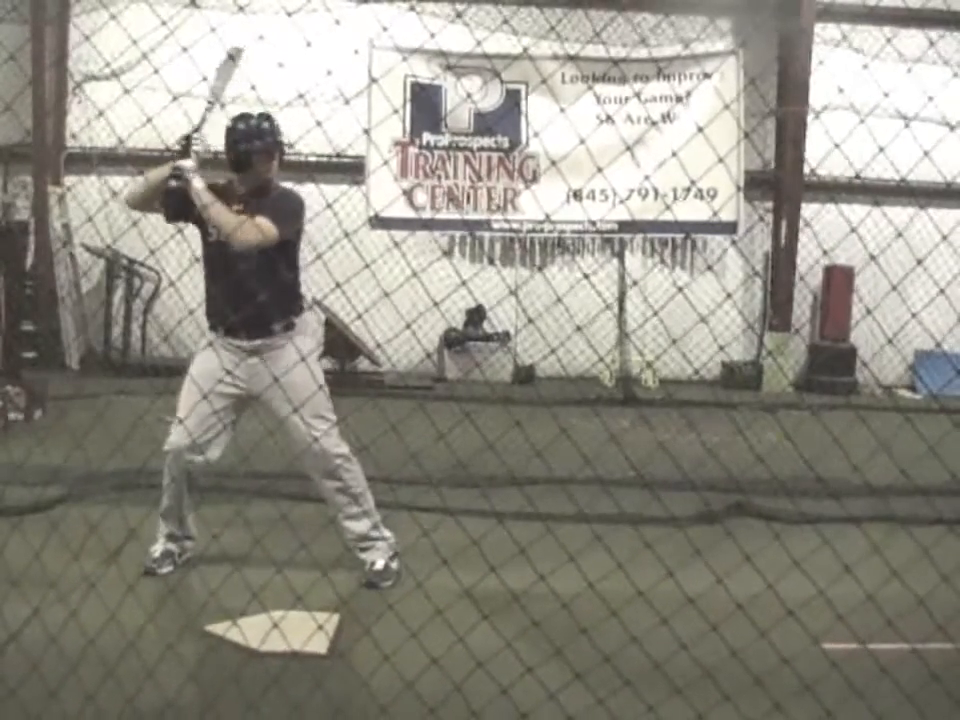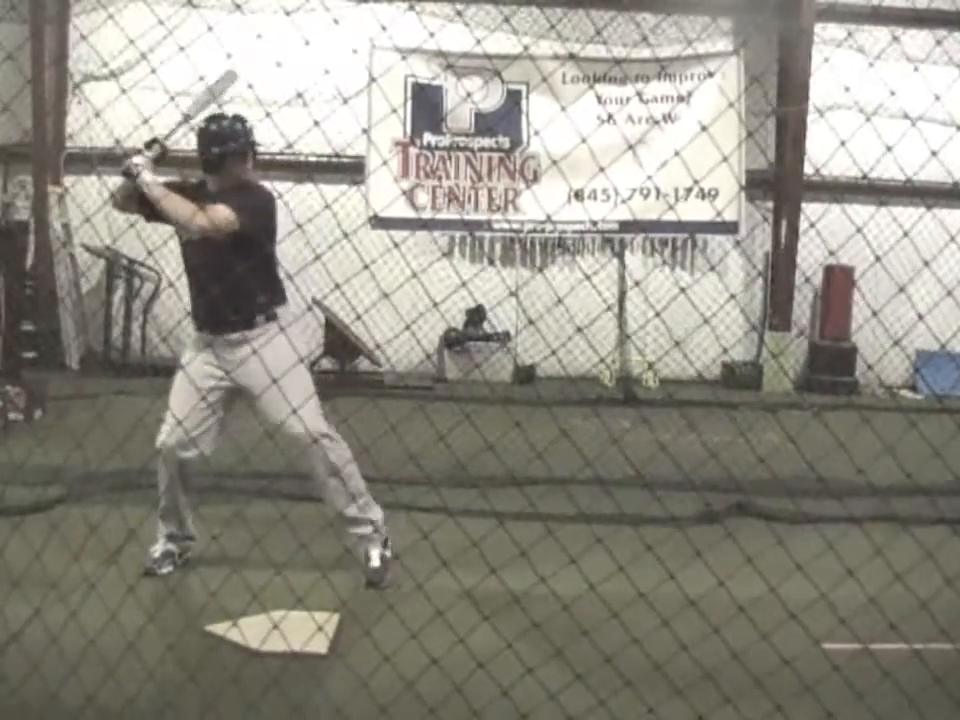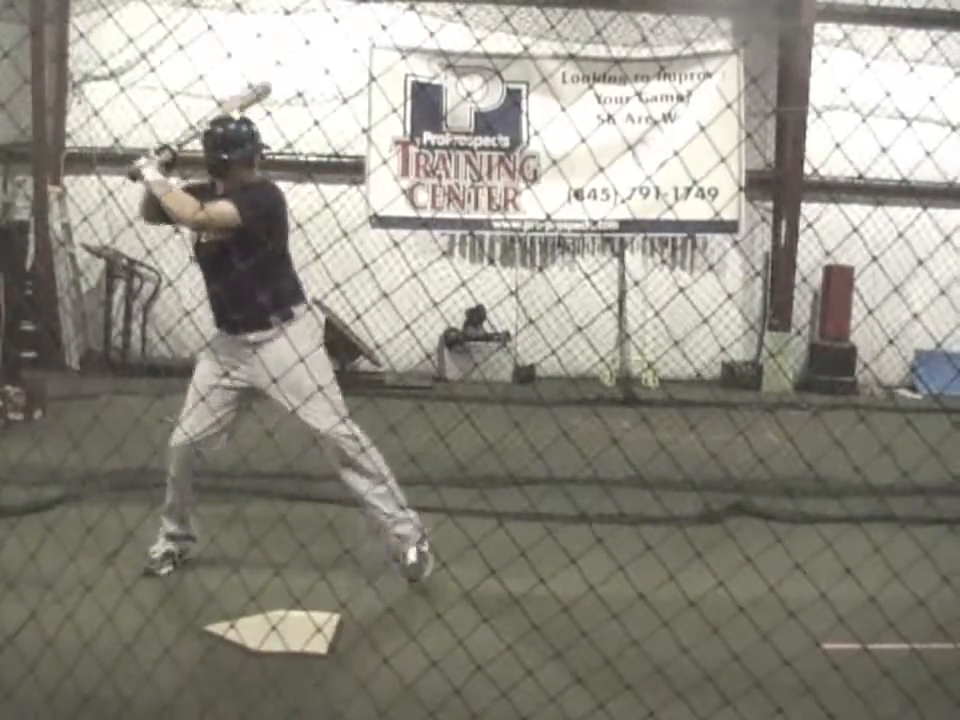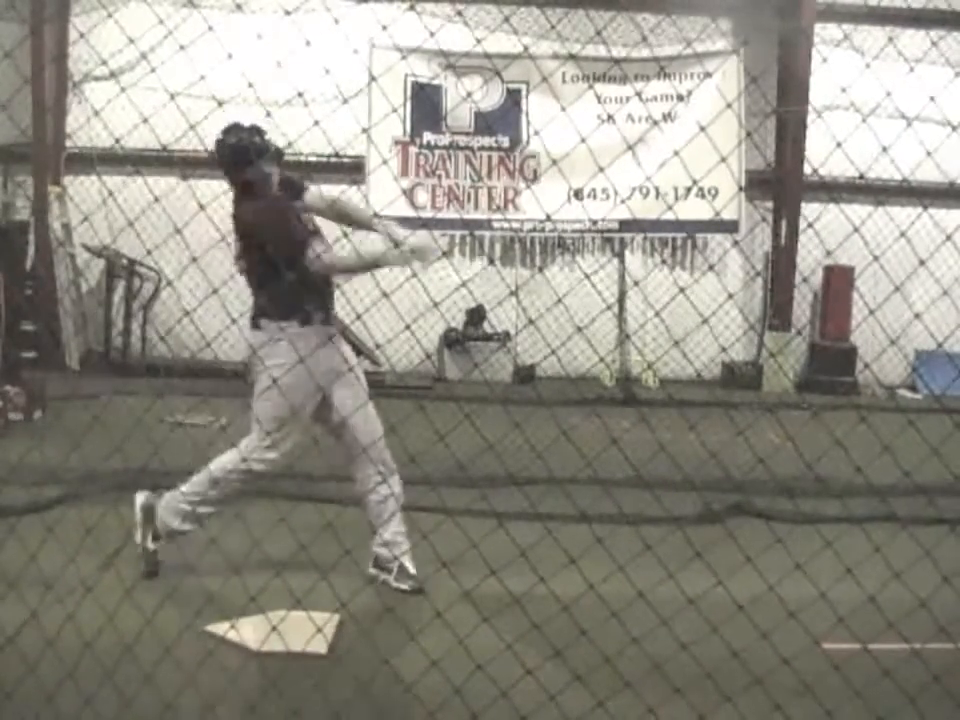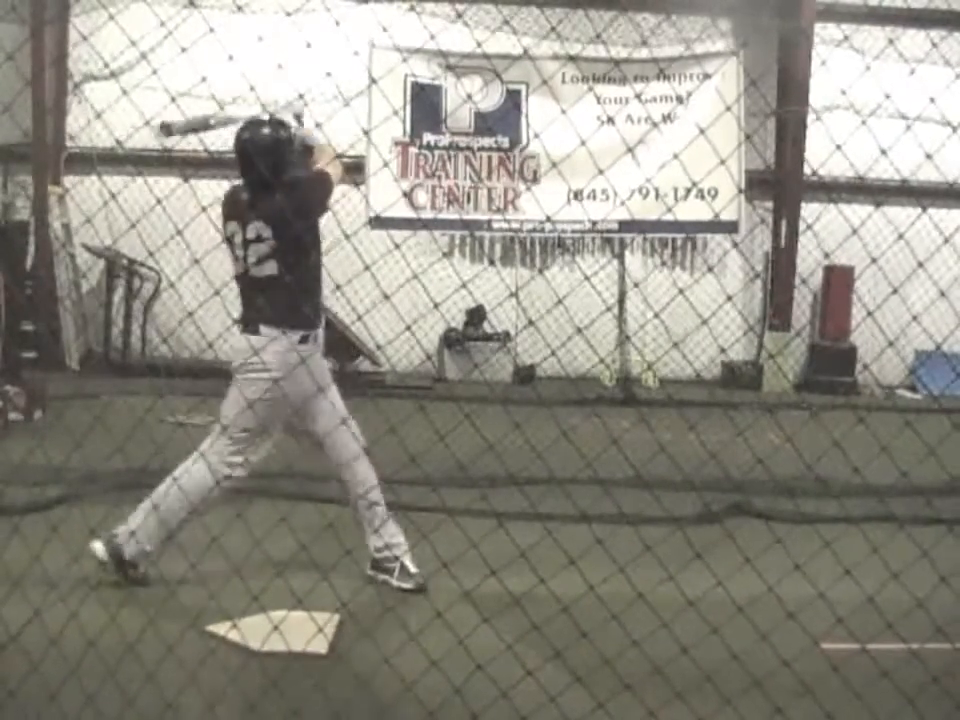
dt=0.3s
person 1, frame 1
left shoulder: (287, 203)
right shoulder: (208, 196)
left elbow: (244, 238)
right elbow: (134, 200)
left wrist: (195, 184)
right wrist: (174, 169)
left hip: (283, 345)
right hip: (224, 347)
left knee: (326, 449)
right knee: (180, 448)
left ankle: (377, 544)
right ankle: (174, 538)
person 1, frame 2
left shoulder: (256, 198)
right shoulder: (186, 193)
left elbow: (196, 222)
right elbow: (121, 203)
left wrist: (147, 179)
right wrist: (138, 175)
left hip: (263, 335)
right hip: (208, 342)
left knee: (312, 430)
right knee: (172, 445)
left ankle: (371, 532)
right ankle: (174, 539)
person 1, frame 3
left shoulder: (264, 196)
right shoulder: (202, 193)
left elbow: (194, 217)
right elbow: (151, 215)
left wrist: (154, 177)
right wrist: (154, 176)
left hip: (284, 334)
right hip: (229, 342)
left knee: (336, 430)
right knee: (185, 442)
left ankle: (405, 532)
right ankle: (175, 537)
person 1, frame 4
left shoulder: (277, 189)
right shoulder: (257, 214)
left elbow: (330, 205)
right elbow: (324, 263)
left wrist: (385, 229)
right wrist: (386, 254)
left hip: (319, 336)
right hip: (288, 344)
left knee: (369, 441)
right knee: (258, 452)
left ankle: (390, 553)
right ankle: (164, 514)
person 1, frame 5
left shoulder: (234, 202)
right shoulder: (294, 199)
right elbow: (330, 166)
left wrist: (295, 143)
right wrist: (309, 140)
left hip: (298, 347)
right hip: (275, 354)
left knee: (347, 448)
right knee: (222, 459)
left ankle: (387, 553)
right ankle: (126, 545)
